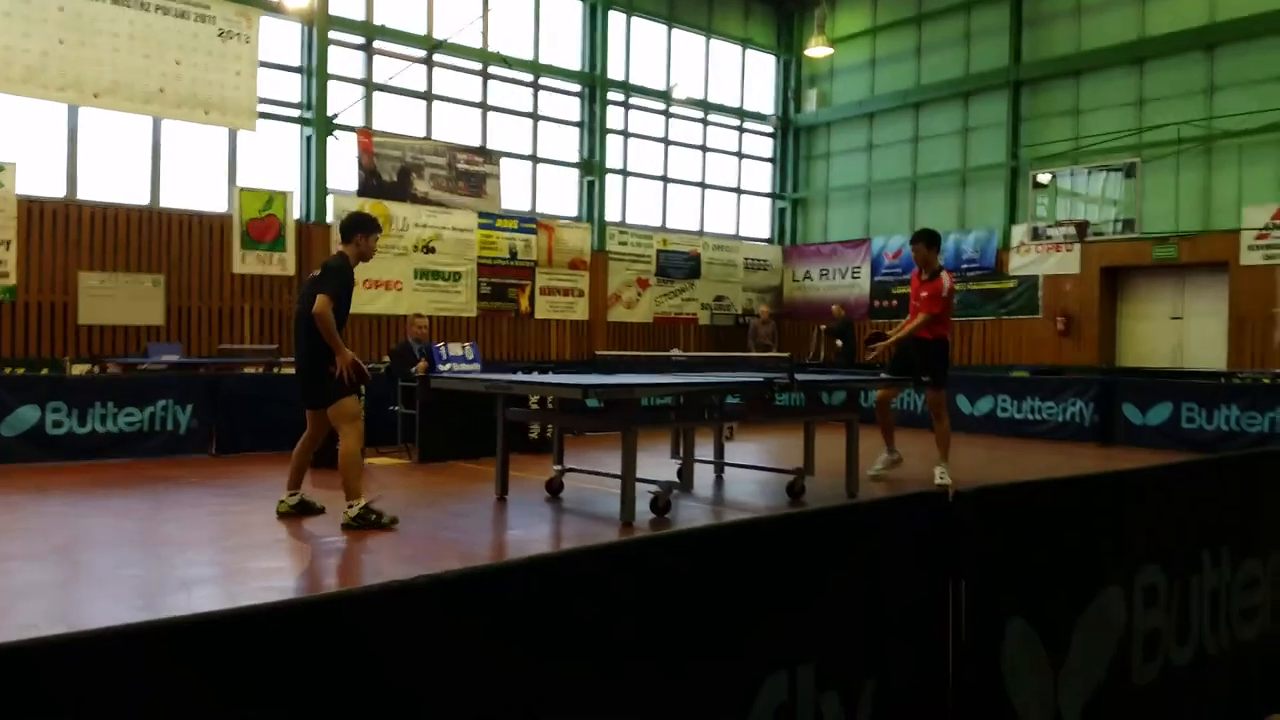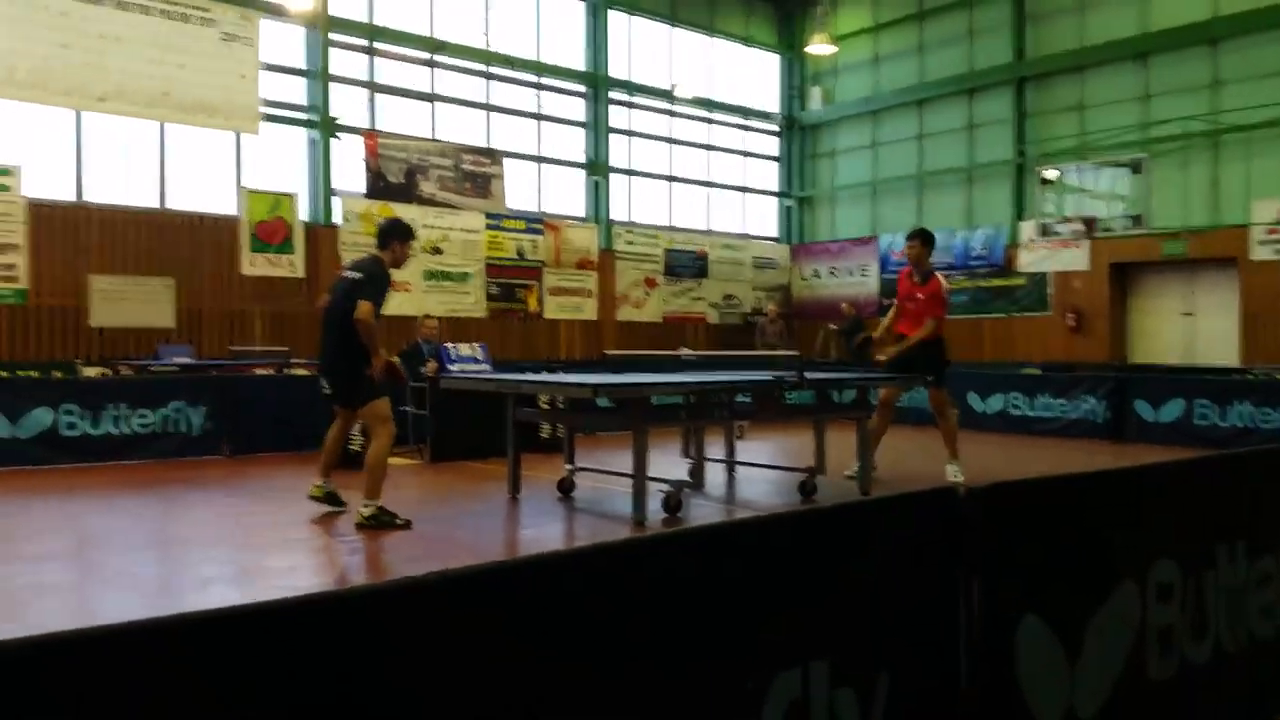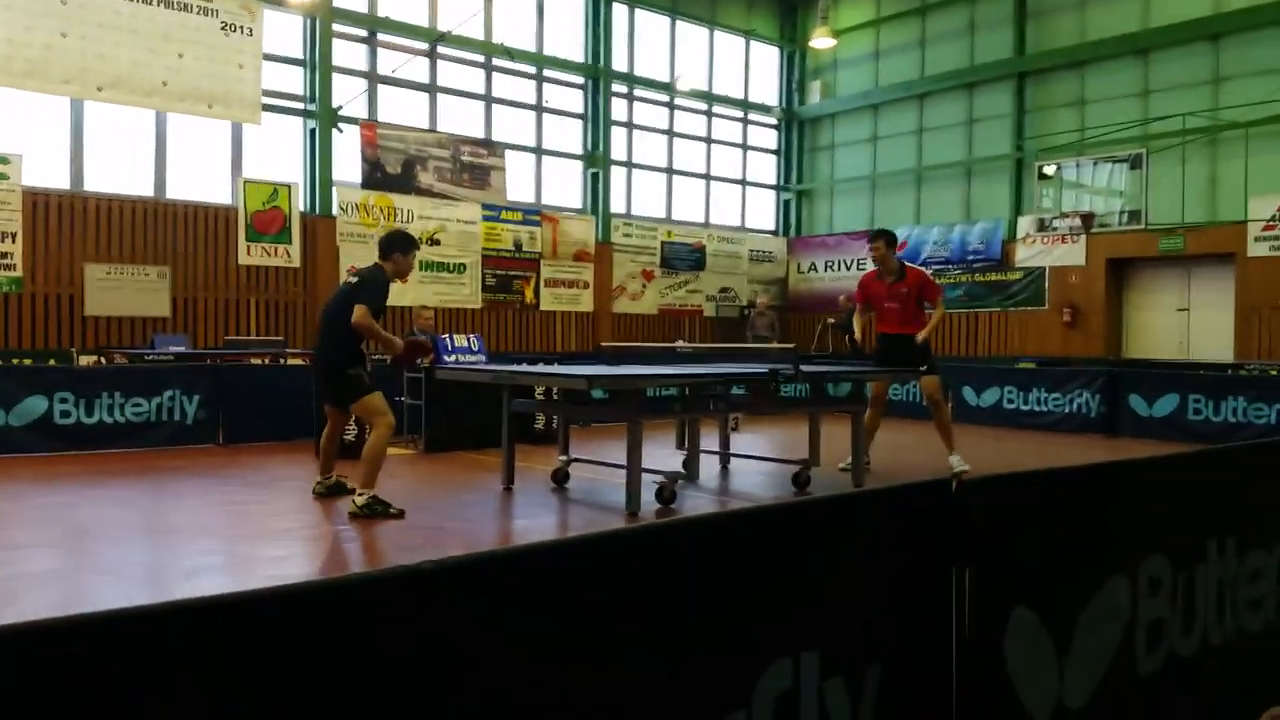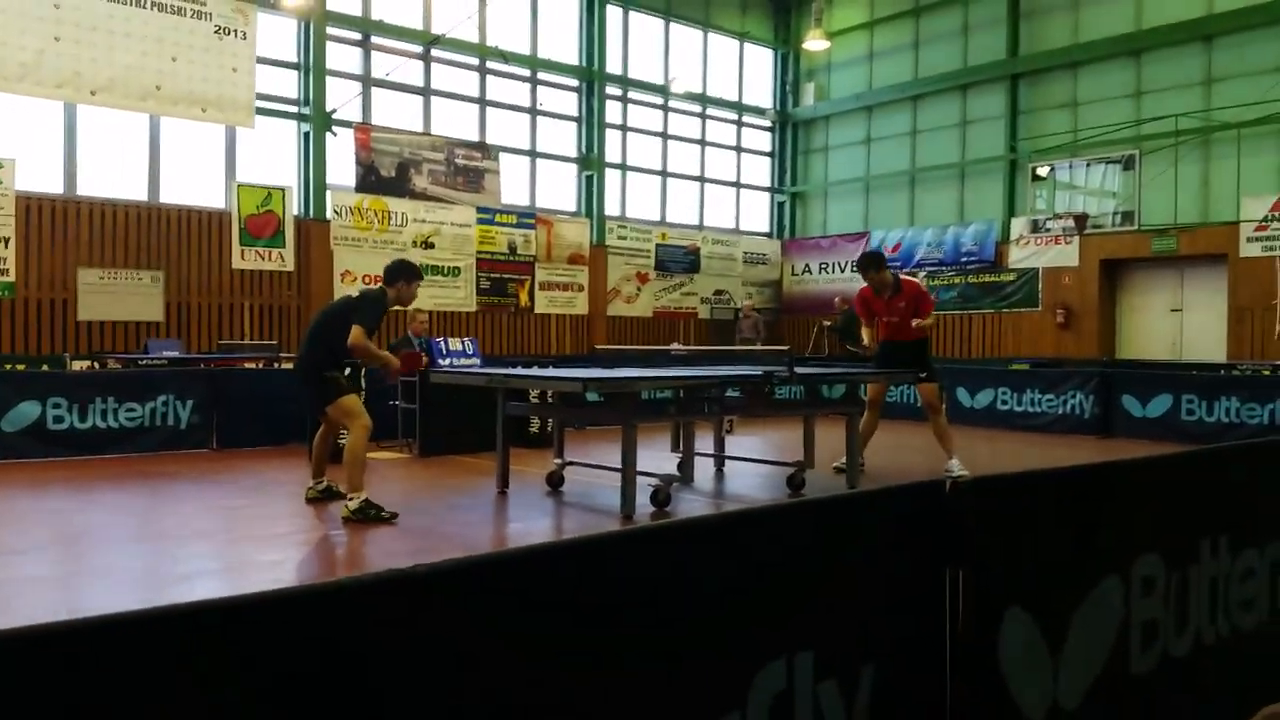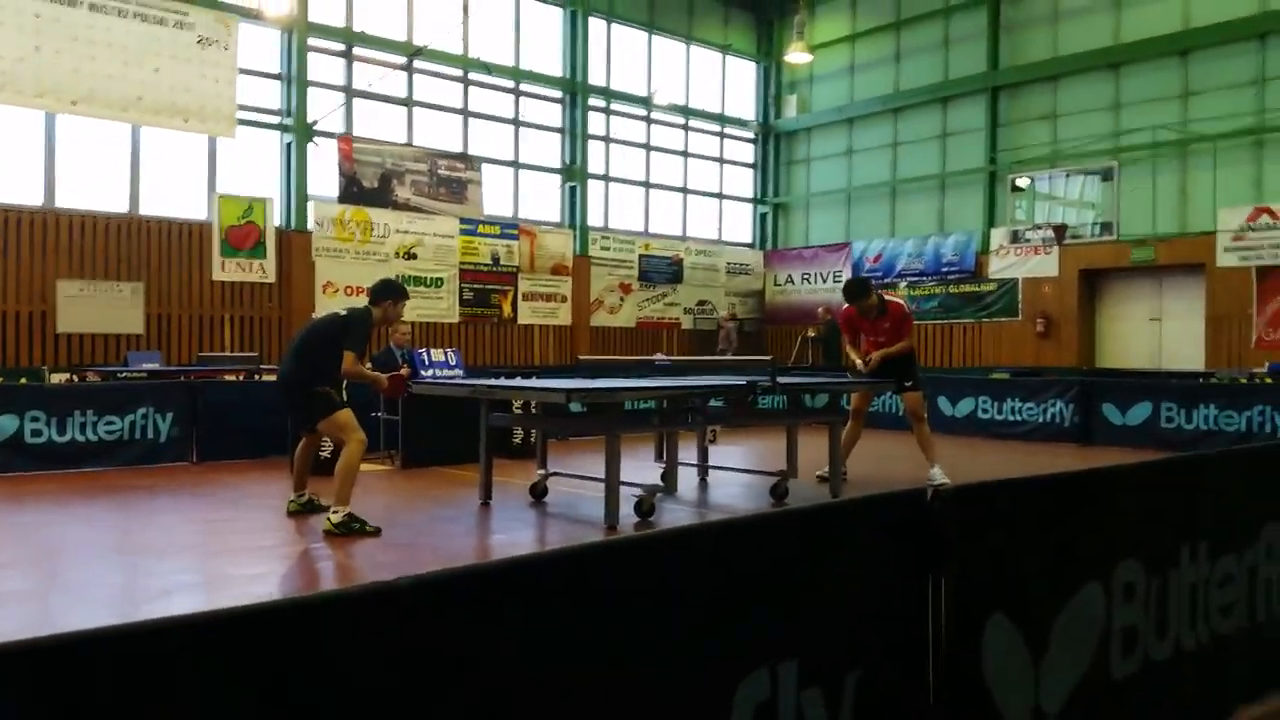
dt=0.3s
person 1, frame 1
left shoulder: (335, 267)
right shoulder: (339, 268)
right elbow: (320, 310)
right wrist: (341, 351)
left hip: (312, 361)
right hip: (324, 363)
left knee: (316, 431)
right knee: (352, 428)
left ankle: (291, 498)
right ankle: (356, 509)
person 1, frame 2
left shoulder: (355, 268)
right shoulder: (378, 273)
left elbow: (326, 304)
right elbow: (364, 316)
right wrist: (376, 353)
left hip: (332, 358)
right hip: (352, 362)
left knee: (345, 420)
right knee: (384, 430)
left ankle: (322, 485)
right ankle: (371, 509)
person 1, frame 3
left shoulder: (362, 275)
right shoulder: (377, 280)
right elbow: (359, 320)
left wrist: (379, 340)
right wrist: (390, 341)
left hip: (327, 357)
right hip: (342, 361)
left knee: (338, 420)
right knee: (383, 422)
left ankle: (326, 480)
right ankle: (363, 498)
person 1, frame 4
left shoulder: (369, 298)
right shoulder: (375, 302)
right elbow: (355, 343)
left wrist: (382, 361)
right wrist: (386, 359)
left hip: (312, 362)
right hip: (320, 366)
left knee: (332, 423)
right knee: (360, 425)
left ankle: (318, 485)
right ankle: (356, 503)
person 1, frame 5
left shoulder: (355, 317)
right shoulder: (362, 321)
right elbow: (348, 369)
left wrist: (374, 378)
right wrist: (375, 378)
left hip: (293, 377)
right hip: (307, 382)
left knee: (313, 436)
right knee: (355, 439)
left ankle: (299, 499)
right ankle: (339, 516)
person 2, frame 1
left shoulder: (942, 283)
right shoulder: (917, 276)
left elbow: (921, 322)
left wrist: (888, 344)
right wrist: (893, 334)
left hip: (932, 346)
right hip: (909, 343)
left knee: (936, 408)
right knee: (881, 399)
left ankle: (942, 465)
right ankle: (890, 453)
person 2, frame 2
left shoulder: (937, 286)
right shoulder: (905, 275)
left elbow: (929, 328)
left wrist: (897, 350)
right wrist: (880, 332)
left hip: (928, 348)
right hip: (902, 345)
left knee: (941, 407)
right knee: (884, 403)
left ankle: (953, 463)
person 2, frame 3
left shoulder: (918, 275)
right shoulder: (867, 281)
left elbow: (939, 306)
right elbow: (860, 312)
left wrist: (927, 330)
right wrist: (858, 332)
left hip: (916, 342)
right hip: (886, 342)
left knee: (935, 399)
right knee: (876, 399)
left ankle: (953, 455)
right ankle: (861, 455)
person 2, frame 4
left shoulder: (914, 287)
right shoulder: (864, 294)
left elbow: (930, 319)
right elbow: (867, 324)
left wrist: (920, 324)
right wrist: (867, 339)
left hip: (916, 348)
right hip: (887, 347)
left knee: (932, 404)
right knee: (873, 403)
left ankle: (952, 460)
person 2, frame 5
left shoulder: (898, 307)
right shoulder: (848, 313)
left elbow: (908, 343)
right elbow: (849, 344)
left wrist: (883, 353)
right wrist: (857, 361)
left hip: (900, 359)
right hip: (871, 361)
left knee: (917, 414)
right knee: (856, 412)
left ankle: (934, 469)
